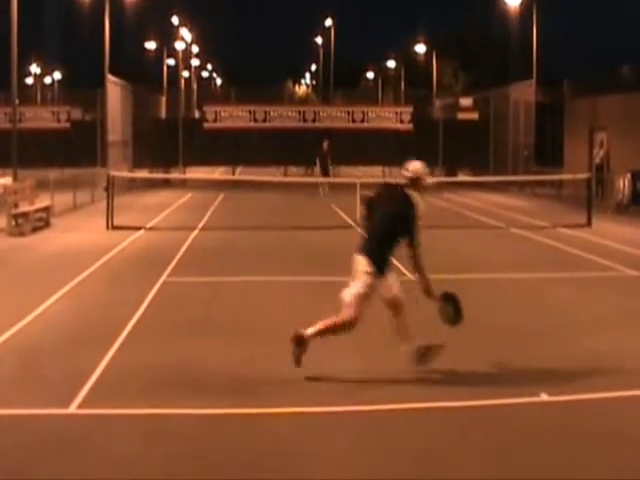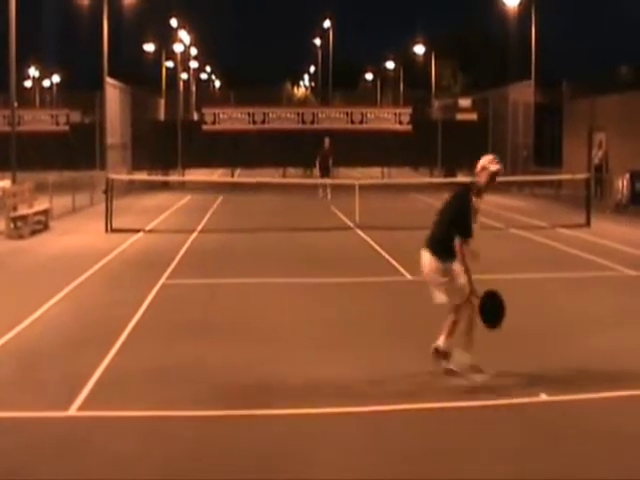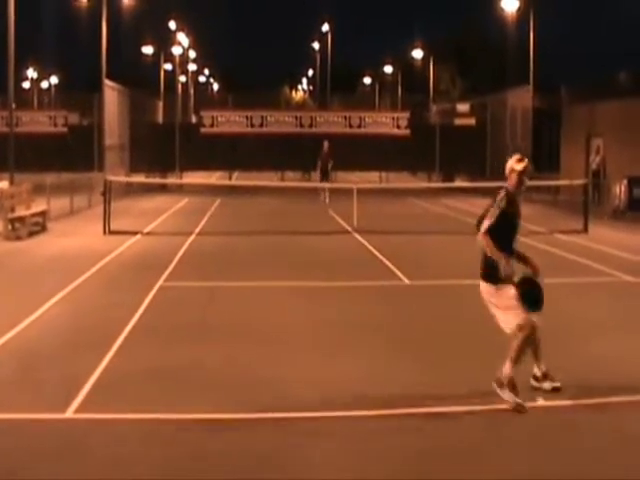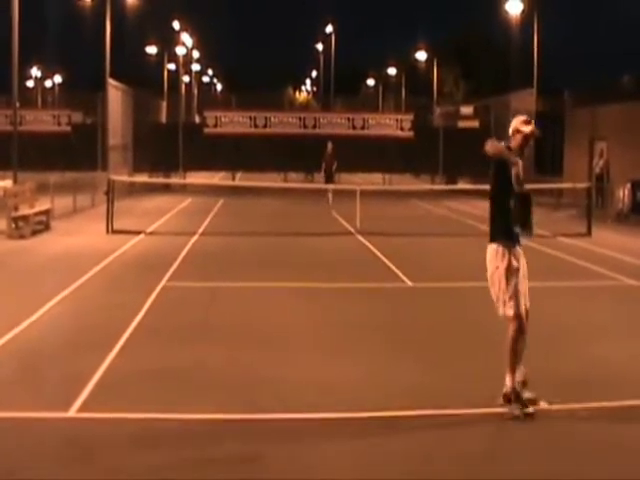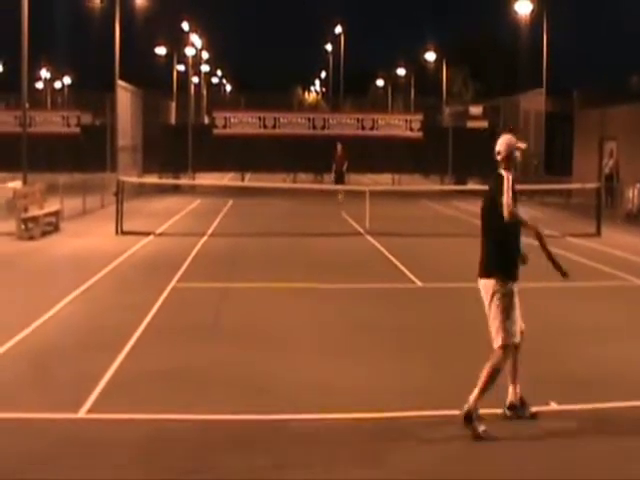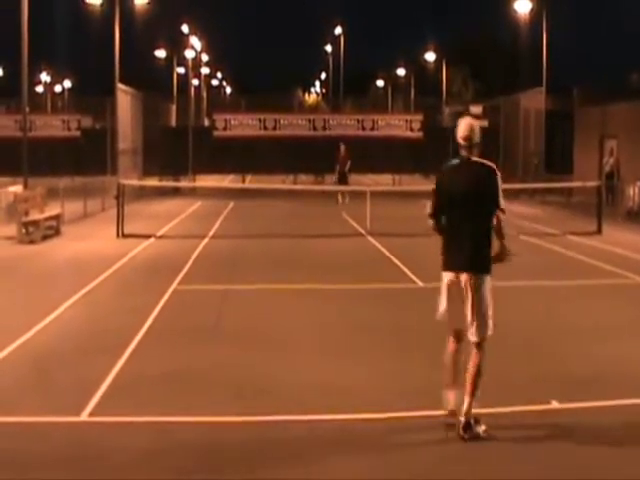
dt=0.3s
person 1, frame 1
left shoulder: (386, 189)
right shoulder: (411, 205)
right elbow: (414, 250)
right wrist: (426, 284)
left hip: (369, 255)
right hip: (372, 263)
left knee: (396, 302)
right knee: (350, 318)
left ankle: (413, 349)
right ankle: (306, 336)
person 1, frame 2
left shoulder: (466, 192)
right shoulder: (469, 201)
right elbow: (460, 244)
right wrist: (469, 281)
left hip: (434, 254)
right hip: (439, 258)
left knee: (461, 304)
right knee: (468, 303)
left ankle: (441, 347)
right ankle: (472, 365)
person 1, frame 3
left shoulder: (514, 203)
right shoulder: (501, 202)
right elbow: (483, 235)
left wrist: (525, 260)
right wrist: (502, 261)
left hip: (507, 279)
right hip: (493, 282)
left knee: (531, 325)
right knee: (524, 327)
left ankle: (539, 373)
right ankle: (505, 378)
person 1, frame 4
left shoulder: (516, 163)
right shoulder: (503, 158)
right elbow: (490, 147)
right wrist: (513, 159)
left hip: (514, 245)
right hip: (501, 247)
left knee: (523, 314)
right knee: (516, 318)
left ankle: (519, 381)
right ankle: (510, 388)
person 1, frame 5
left shoulder: (497, 182)
right shoulder: (505, 181)
right elbow: (509, 215)
left wrist: (515, 250)
right wrist: (534, 229)
left hip: (490, 273)
right hip: (500, 277)
left knee: (514, 339)
right knee: (503, 349)
left ankle: (515, 399)
right ankle: (470, 411)
person 1, frame 6
left shoulder: (444, 174)
right shoulder: (488, 171)
left elbow: (435, 222)
right elbow: (496, 219)
right wrist: (501, 245)
left hip: (450, 266)
right hip: (476, 268)
left knee: (454, 336)
right knee: (477, 344)
left ankle: (451, 402)
right ankle: (467, 418)
